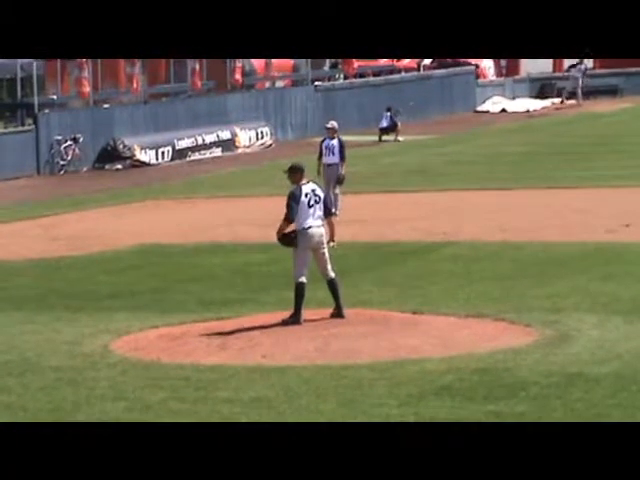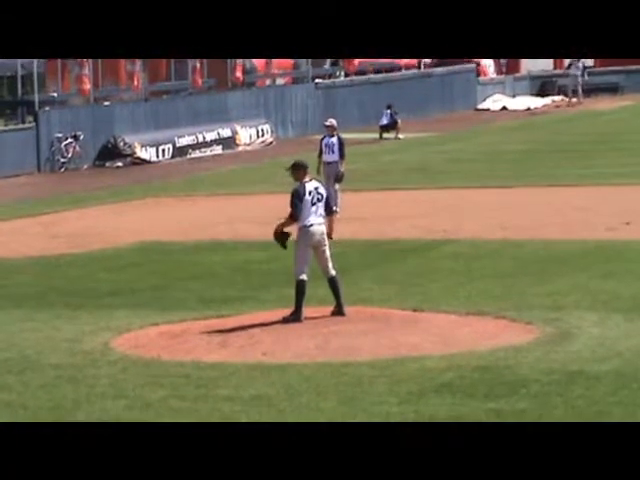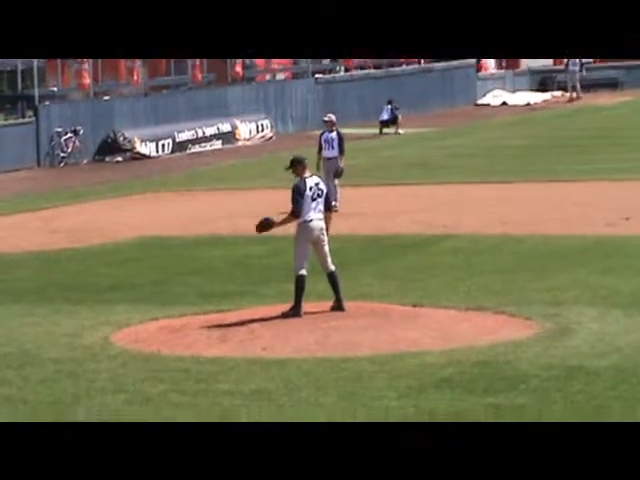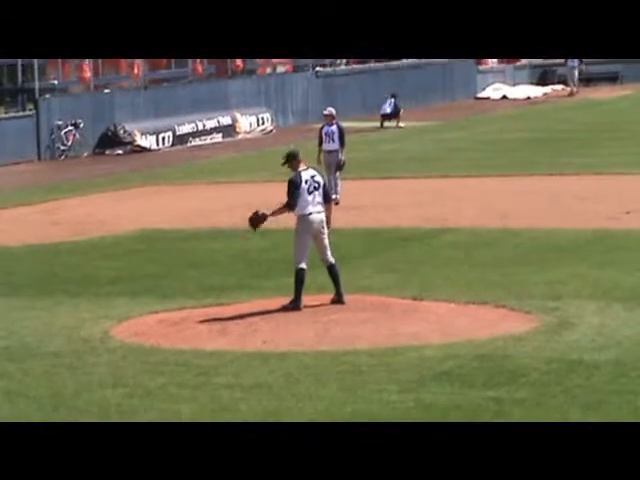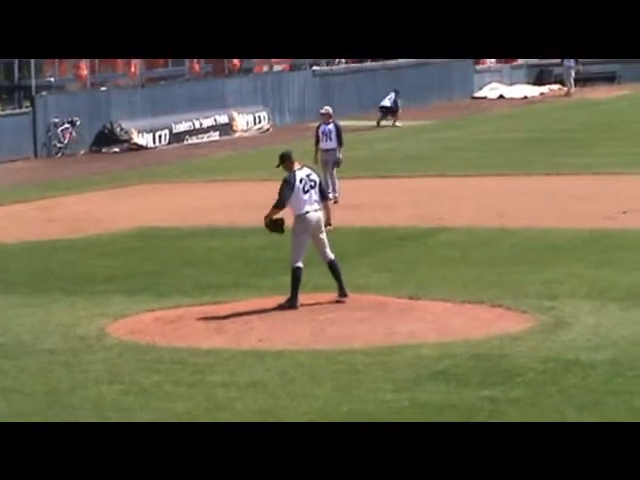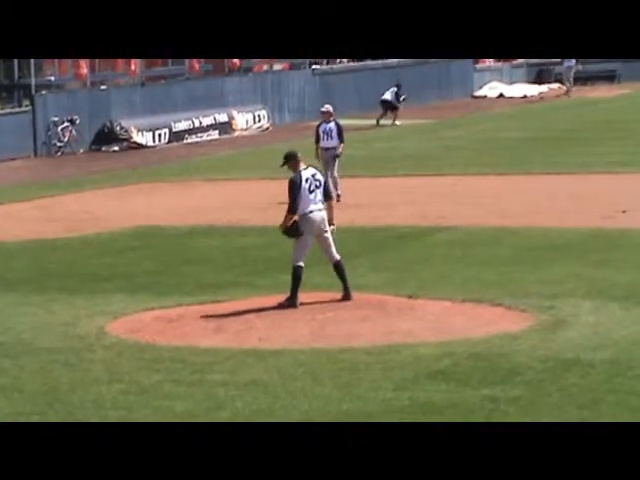
dt=0.2s
person 1, frame 1
left shoulder: (295, 193)
right shoulder: (318, 188)
left elbow: (290, 218)
right elbow: (329, 214)
left wrist: (280, 230)
right wrist: (332, 235)
left hip: (305, 234)
right hip: (320, 232)
left knee: (300, 275)
right knee: (328, 272)
left ankle: (297, 315)
right ankle: (339, 308)
person 1, frame 2
left shoulder: (299, 190)
right shoulder: (320, 186)
left elbow: (295, 217)
right elbow: (330, 212)
left wrist: (280, 227)
right wrist: (330, 231)
left hip: (306, 232)
right hip: (321, 230)
left knee: (301, 273)
right knee: (329, 269)
left ankle: (298, 312)
right ankle: (339, 306)
person 1, frame 3
left shoulder: (299, 186)
right shoulder: (320, 182)
left elbow: (296, 213)
right elbow: (329, 209)
left wrist: (279, 223)
left hip: (306, 227)
right hip: (320, 225)
left knee: (300, 268)
right knee: (328, 265)
left ankle: (297, 307)
right ankle: (339, 301)
person 1, frame 4
left shoulder: (295, 179)
right shoulder: (317, 175)
left elbow: (291, 205)
right elbow: (328, 200)
left wrist: (272, 213)
right wrist: (328, 220)
left hip: (306, 220)
right hip: (320, 218)
left knee: (300, 262)
right knee: (327, 258)
left ankle: (297, 301)
right ankle: (339, 294)
person 1, frame 5
left shoulder: (289, 179)
right shoulder: (313, 173)
left elbow: (281, 204)
right elbow: (325, 198)
left wrist: (269, 216)
right wrist: (328, 218)
left hip: (303, 219)
right hip: (318, 215)
left knee: (296, 260)
right knee: (327, 254)
left ankle: (293, 300)
right ankle: (342, 289)
person 1, frame 6
left shoulder: (295, 179)
right shoulder: (317, 173)
left elbow: (293, 208)
right elbow: (329, 198)
left wrist: (284, 224)
right wrist: (331, 218)
left hip: (308, 219)
right hip: (322, 216)
left knee: (298, 260)
right knee: (333, 255)
left ankle: (293, 298)
right ankle: (346, 290)
